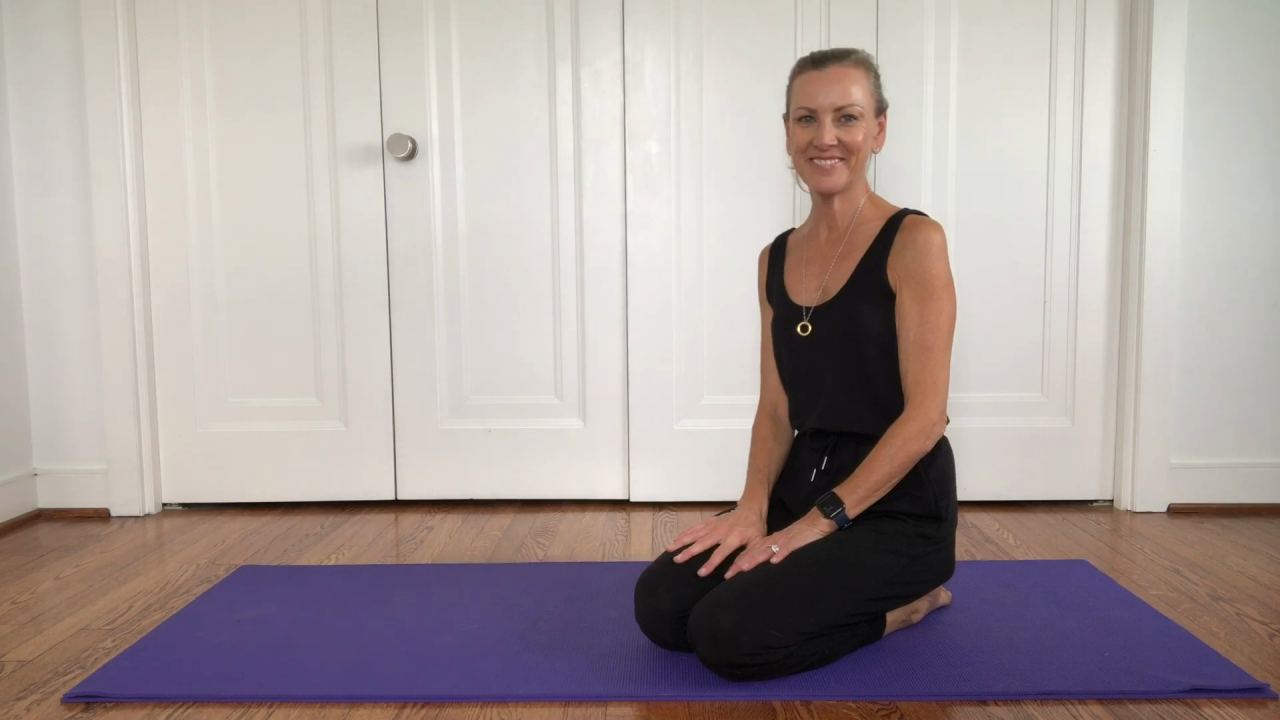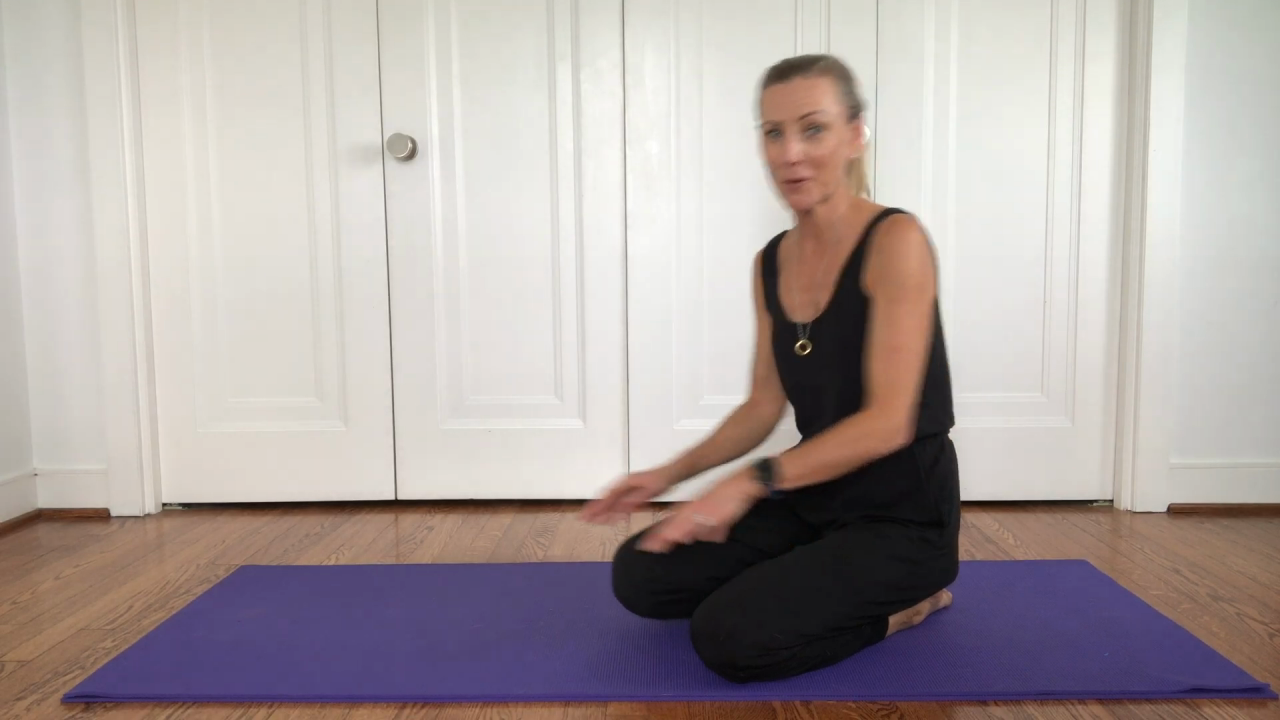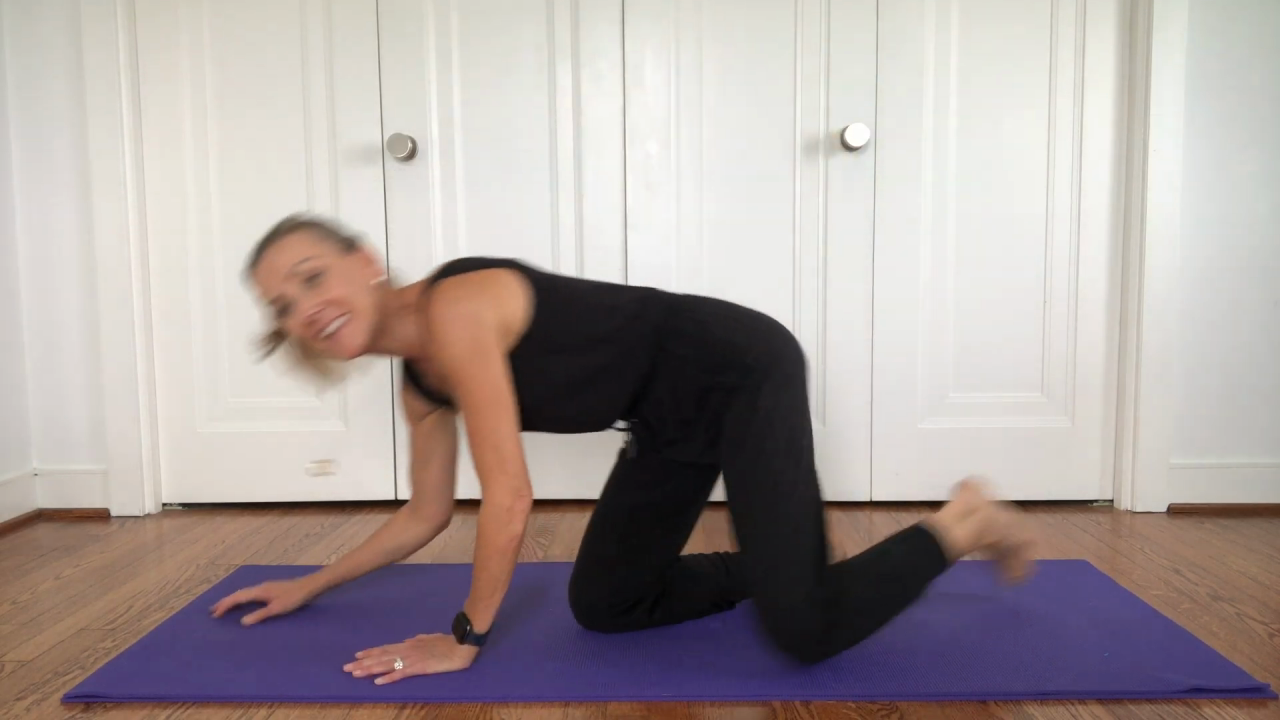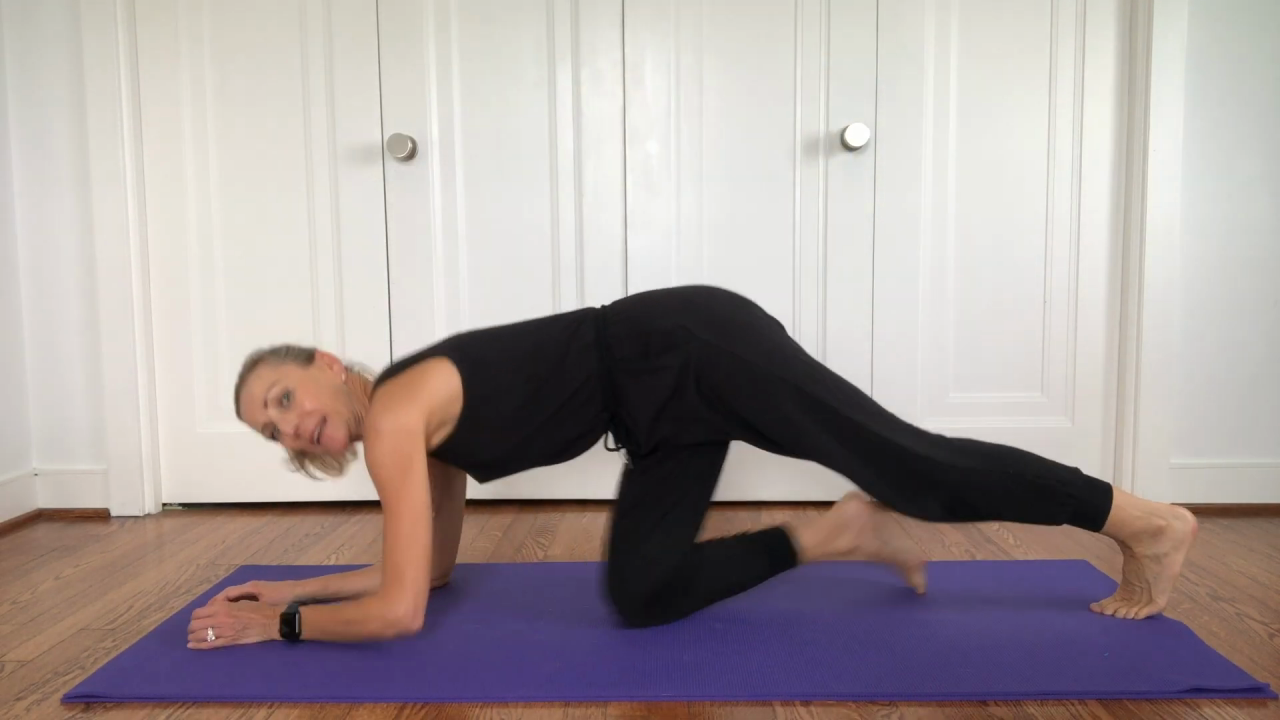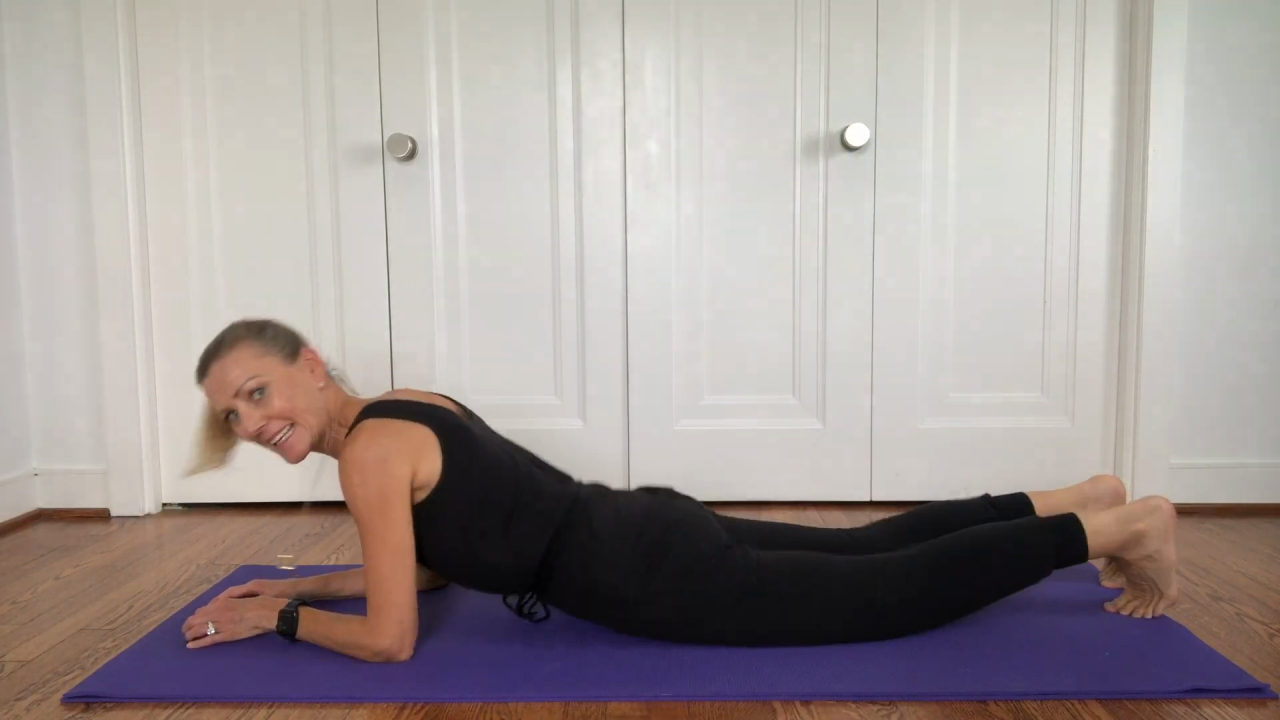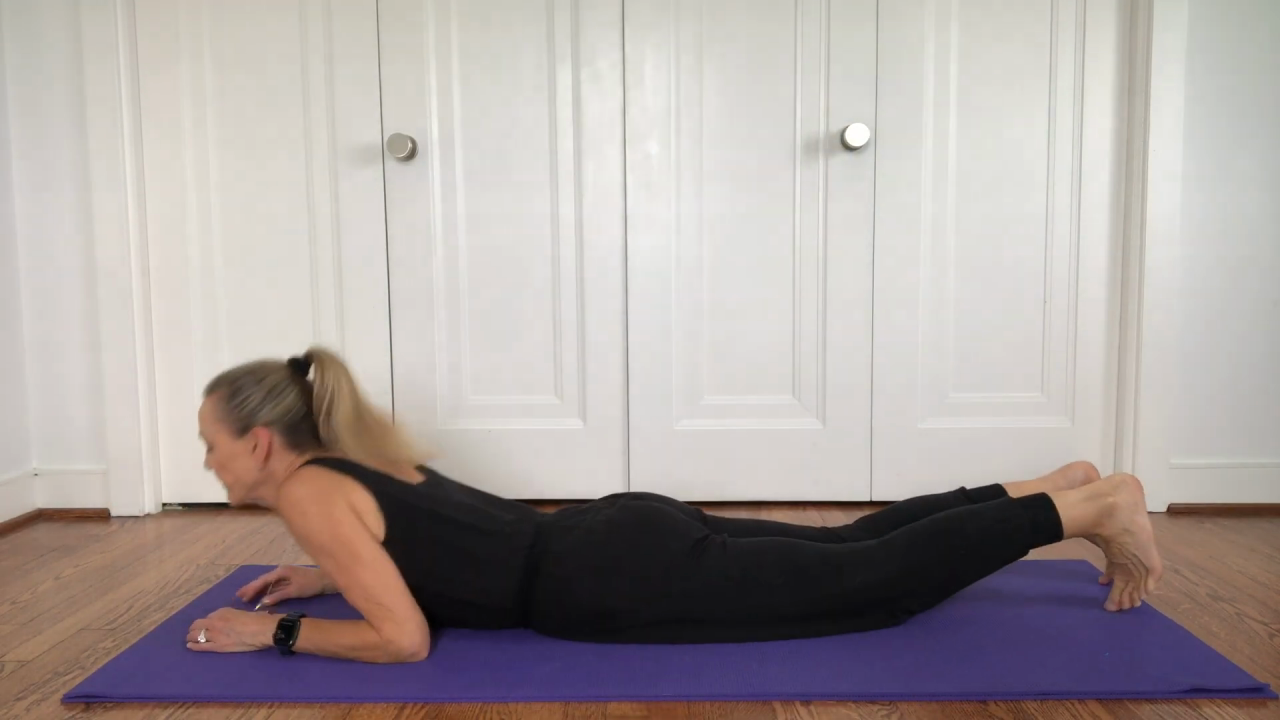
dt=0.7s
person 1, frame 1
left shoulder: (913, 241)
right shoulder: (776, 258)
left elbow: (924, 415)
right elbow: (776, 408)
left wrist: (823, 520)
right wrist: (754, 506)
left hip: (896, 505)
right hip: (804, 486)
left knee: (729, 634)
right knee: (661, 607)
left ankle: (903, 599)
right ankle: (851, 589)
person 1, frame 2
left shoulder: (896, 240)
right shoulder: (771, 263)
left elbow: (888, 423)
right elbow: (763, 409)
left wrist: (751, 484)
right wrist: (667, 474)
left hip: (903, 514)
right hip: (816, 496)
left knee: (730, 639)
right knee: (643, 576)
left ankle: (904, 605)
right ankle: (839, 583)
person 1, frame 3
left shoulder: (452, 310)
right shoulder: (421, 376)
left elbow: (507, 504)
right elbow: (424, 516)
left wrist: (465, 638)
right wrist: (310, 586)
left hip: (740, 379)
right hip: (667, 414)
left knee: (803, 630)
right knee: (601, 604)
left ankle: (958, 527)
right ankle: (787, 563)
person 1, frame 4
left shoulder: (396, 415)
right shoulder: (415, 422)
left elbow: (400, 610)
right elbow: (428, 566)
left wrist: (279, 625)
right wrist: (298, 587)
left hip: (690, 346)
right hip: (673, 387)
left knee: (902, 464)
right knee: (641, 597)
left ankle: (1143, 521)
right ankle: (831, 533)
person 1, frame 5
left shoulder: (369, 448)
right shoulder: (401, 410)
left elbow: (393, 637)
right elbow: (428, 568)
left wrist: (274, 619)
right wrist: (297, 585)
left hip: (645, 577)
right hip: (649, 533)
left knee: (899, 590)
right knee: (871, 552)
left ankle: (1116, 526)
right ankle: (1075, 501)
person 1, frame 6
left shoulder: (306, 492)
right shoulder: (362, 462)
left elbow: (406, 638)
left wrist: (277, 632)
right wrist: (331, 573)
left hip: (618, 584)
right hip: (622, 535)
left knee: (877, 581)
right knee: (852, 548)
left ankle: (1087, 506)
right ankle: (1047, 489)
